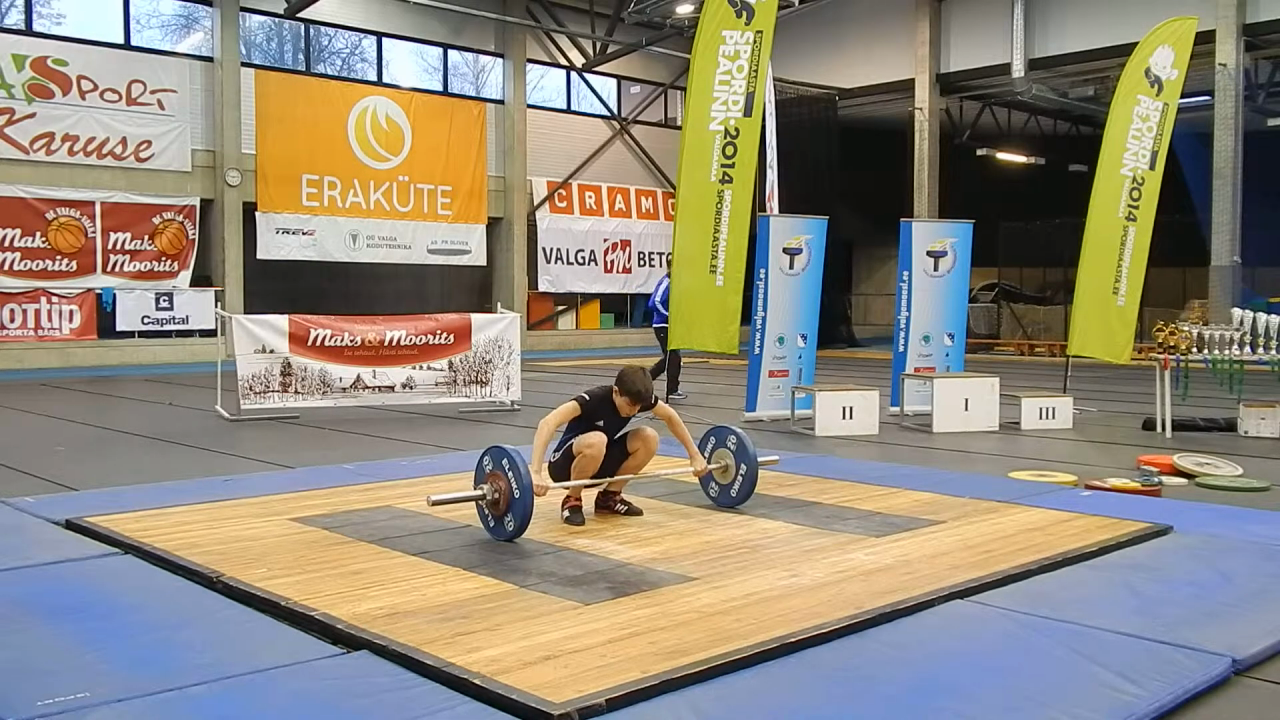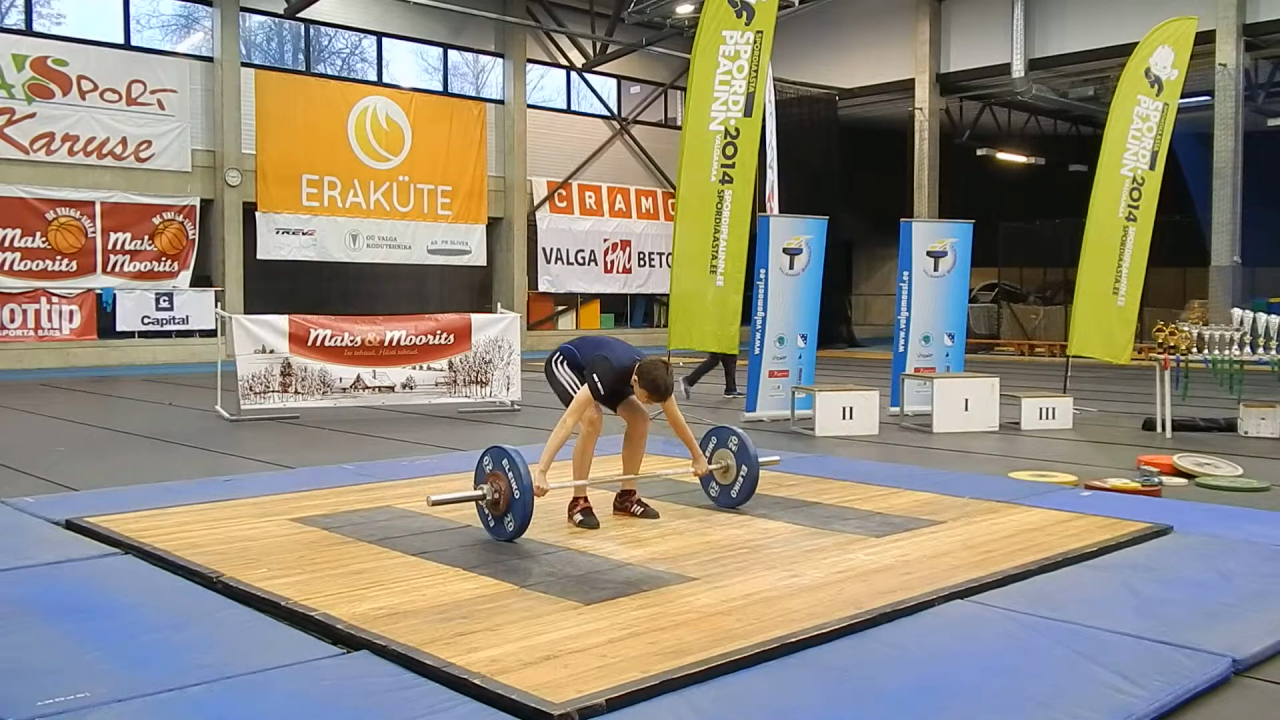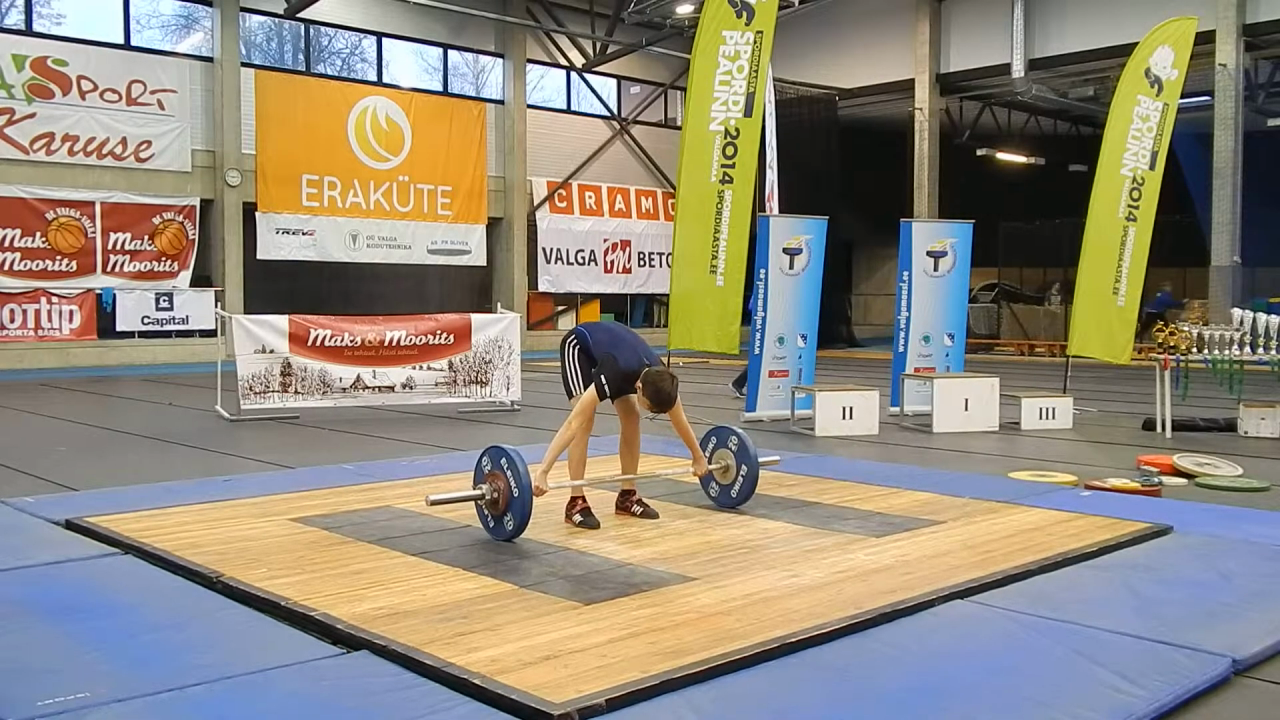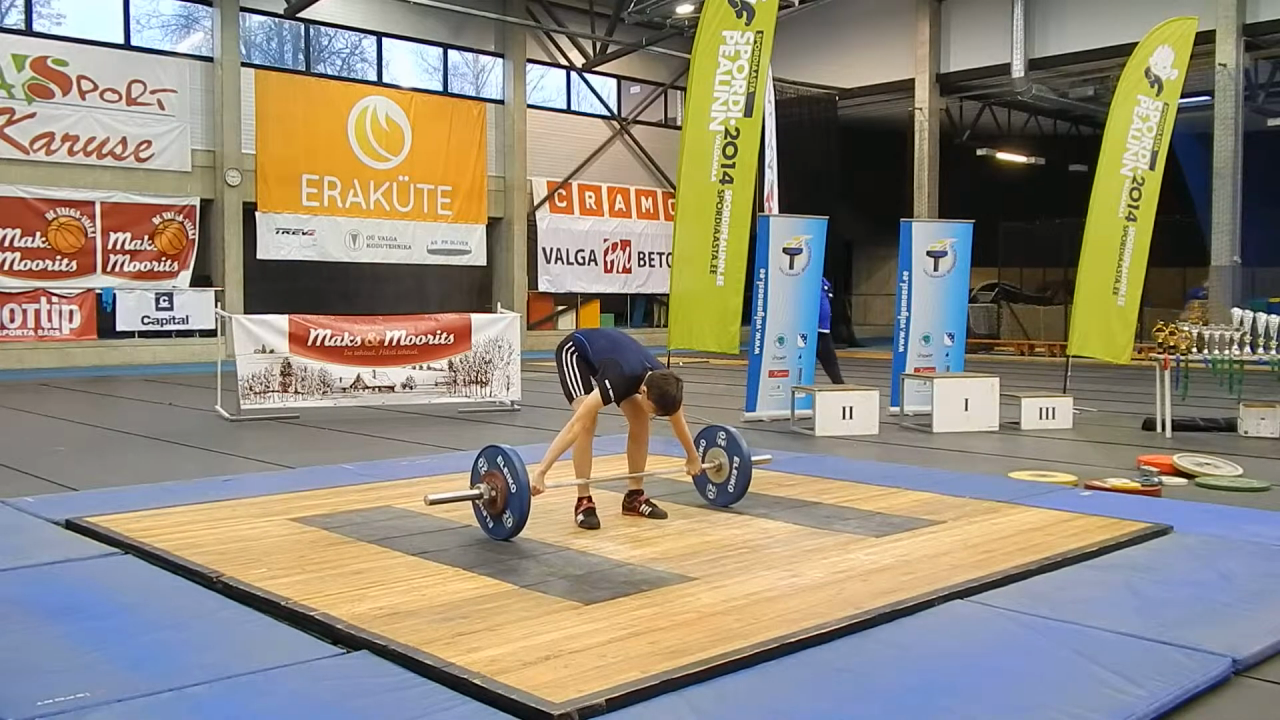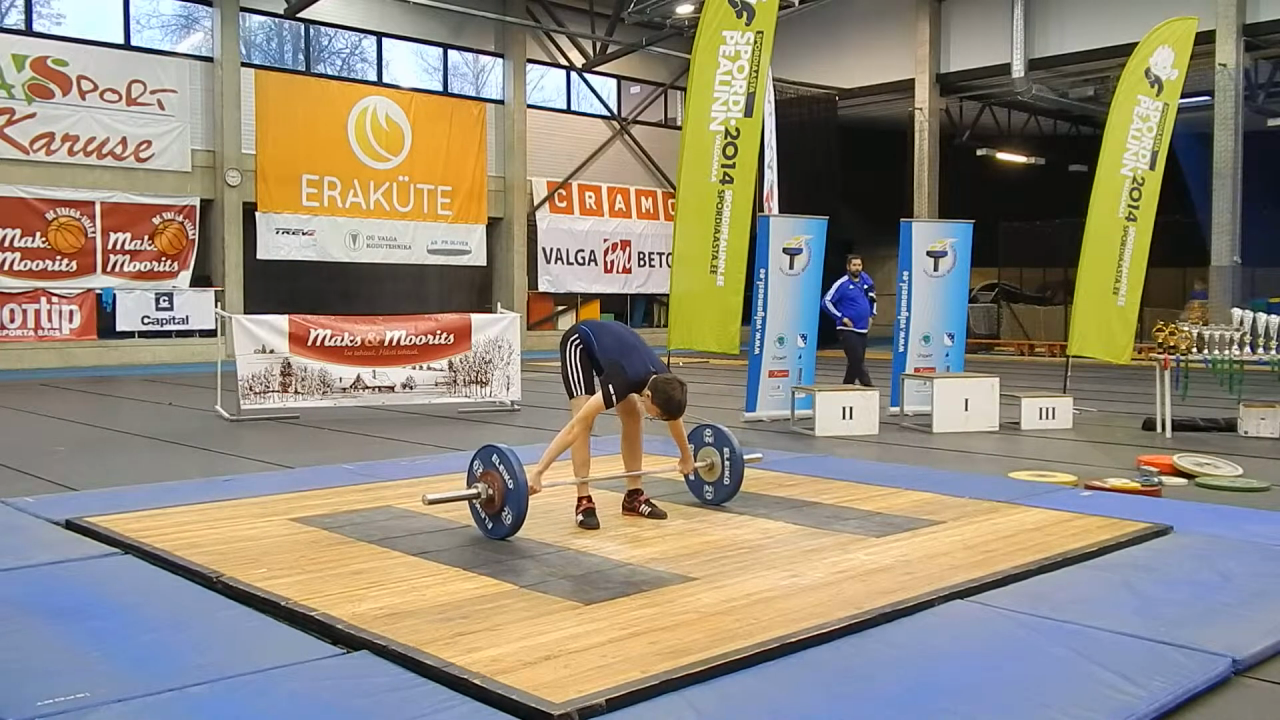
dt=0.5s
person 1, frame 1
left shoulder: (639, 396)
right shoulder: (593, 399)
left elbow: (671, 417)
right elbow: (546, 424)
left wrist: (695, 455)
right wrist: (536, 472)
left hip: (598, 463)
right hip: (564, 464)
left knee: (649, 438)
right knee: (596, 441)
left ankle: (609, 496)
right ankle: (572, 501)
person 1, frame 2
left shoulder: (654, 376)
right shoulder: (608, 373)
left elbow: (675, 418)
right elbow: (568, 421)
left wrist: (698, 457)
right wrist: (541, 472)
left hip: (591, 360)
right hip: (564, 362)
left knee: (640, 418)
right knee: (592, 418)
left ankle: (626, 497)
right ankle: (579, 503)
person 1, frame 3
left shoulder: (661, 379)
right shoulder: (615, 373)
left elbow: (679, 420)
right elbow: (573, 423)
left wrist: (698, 457)
right wrist: (543, 471)
left hip: (609, 342)
right hip: (578, 344)
left knee: (632, 418)
right knee: (585, 419)
left ankle: (627, 496)
right ankle: (576, 502)
person 1, frame 4
left shoulder: (664, 382)
right shoulder: (620, 379)
left elbow: (678, 421)
right elbow: (574, 426)
left wrist: (693, 458)
right wrist: (540, 472)
left hip: (606, 349)
right hip: (575, 350)
left knee: (640, 419)
right knee: (586, 421)
left ankle: (634, 496)
right ankle: (584, 502)
person 1, frame 5
left shoulder: (664, 383)
right shoulder: (623, 381)
left elbow: (675, 420)
right elbow: (575, 427)
left wrist: (687, 457)
right wrist: (538, 472)
left hip: (610, 338)
right hip: (579, 341)
left knee: (633, 417)
right knee: (585, 421)
left ankle: (634, 496)
right ankle: (584, 502)
